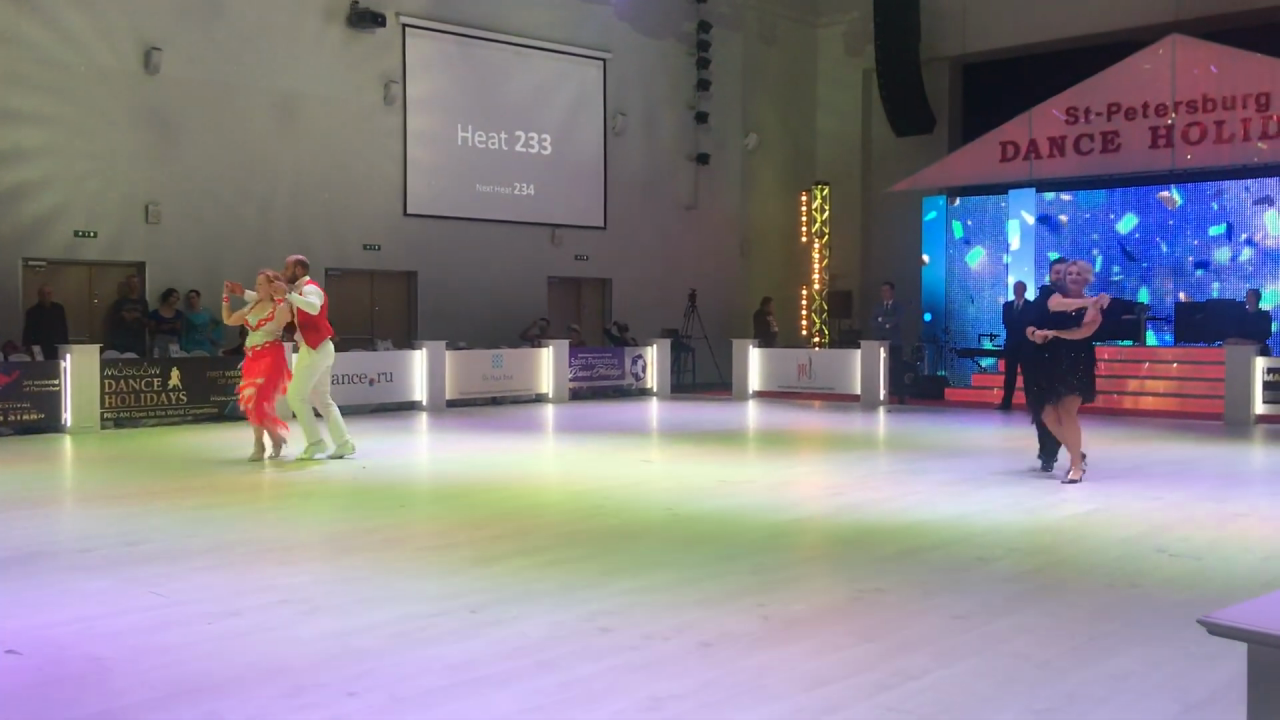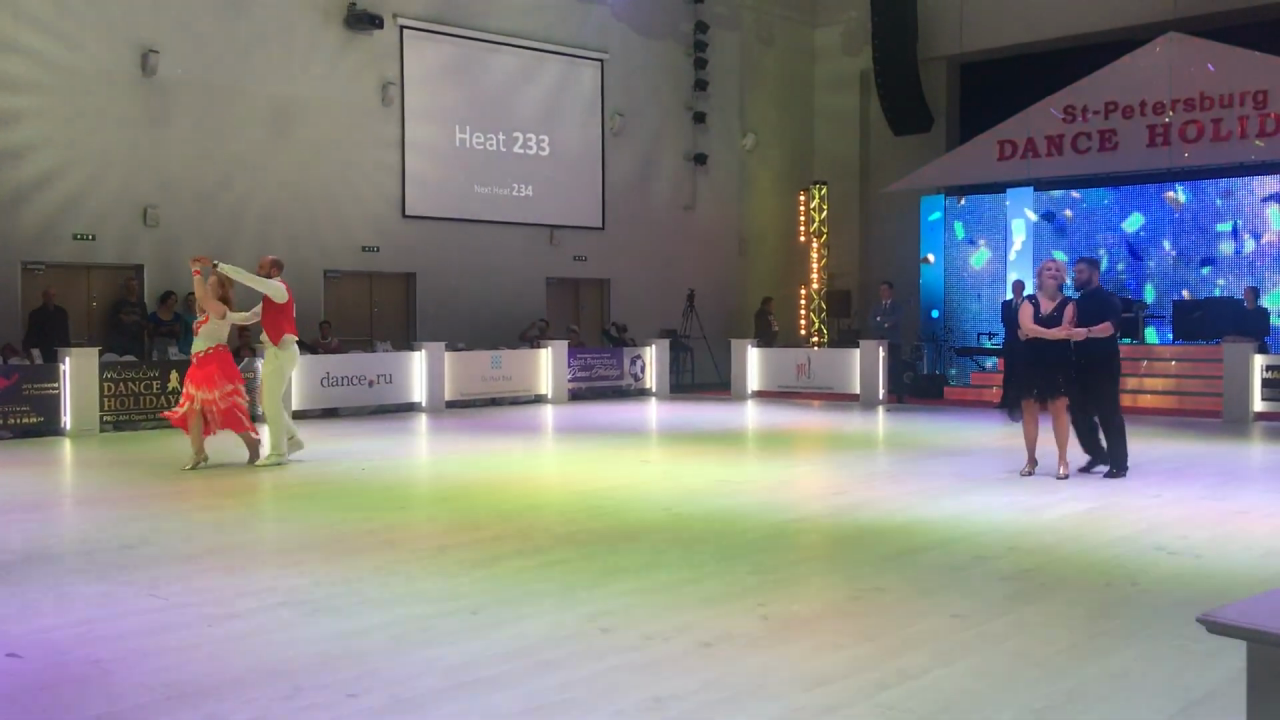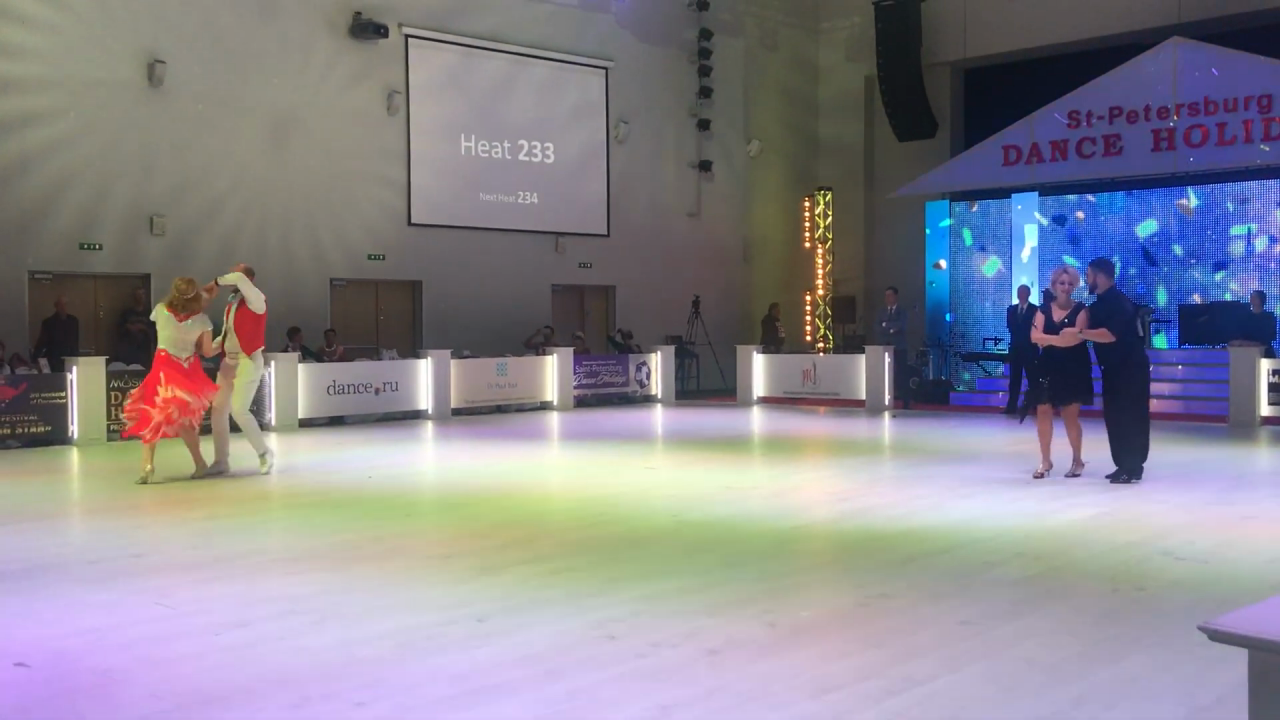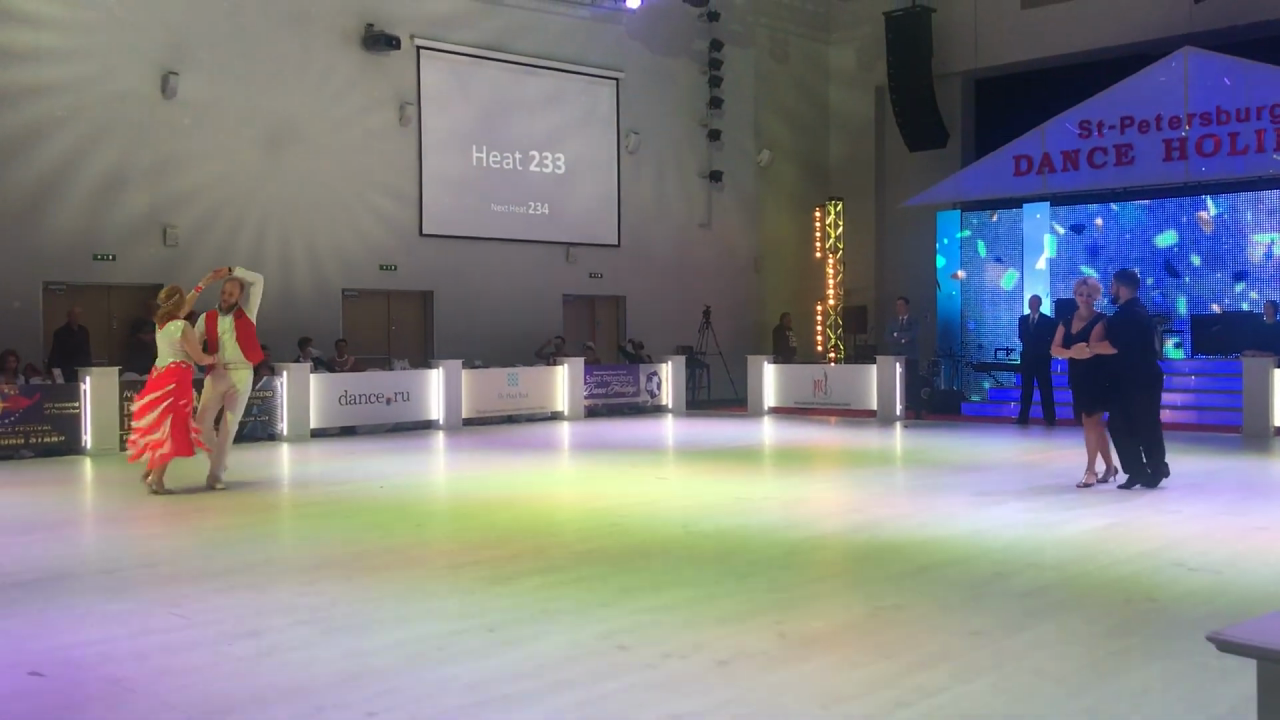
dt=0.4s
person 1, frame 1
right shoulder: (1042, 301)
right elbow: (1029, 329)
right wrist: (1036, 335)
right hip: (1038, 363)
right knee: (1041, 409)
left ankle: (1049, 451)
right ankle: (1048, 451)
person 1, frame 2
left shoulder: (1107, 300)
right shoulder: (1076, 301)
left elbow: (1109, 326)
left wrist: (1087, 331)
left hip: (1105, 365)
right hip: (1083, 365)
left knee: (1108, 412)
right knee: (1080, 412)
left ankle: (1118, 462)
right ankle: (1097, 454)
person 1, frame 3
left shoulder: (1119, 303)
right shoulder: (1099, 304)
left elbow: (1110, 334)
right elbow: (1093, 330)
left wrist: (1080, 333)
left hip: (1131, 368)
right hip: (1113, 369)
left knee: (1132, 417)
right knee: (1113, 417)
left ankle: (1133, 467)
right ankle: (1125, 464)
person 1, frame 4
left shoulder: (1134, 314)
right shoulder: (1125, 313)
left elbow: (1114, 346)
right elbow: (1111, 337)
left wrist: (1088, 347)
left hip: (1143, 379)
right hip: (1128, 379)
left knee: (1146, 425)
right knee: (1118, 423)
left ankle: (1156, 469)
right ankle: (1138, 471)
person 2, frame 1
left shoulder: (1093, 306)
right shoulder: (1057, 299)
left elbow: (1084, 331)
right elbow: (1056, 304)
left wrist: (1051, 333)
right wrist: (1087, 301)
left hip: (1078, 363)
right hip: (1055, 362)
left knee: (1067, 412)
right knee: (1048, 414)
left ankle: (1077, 466)
right ankle: (1076, 455)
person 2, frame 2
left shoulder: (1067, 303)
right shoulder: (1029, 301)
left elbow: (1064, 332)
right elbow: (1025, 325)
left wrist: (1034, 334)
right wrist: (1053, 332)
left hip: (1058, 362)
right hip: (1032, 360)
left knee: (1058, 409)
right knee: (1029, 410)
left ankle: (1062, 460)
right ankle: (1030, 458)
person 2, frame 3
left shoulder: (1080, 310)
right shoulder: (1043, 310)
left elbow: (1076, 338)
right elbow: (1035, 337)
left wrist: (1048, 340)
right wrist: (1060, 337)
left hip: (1074, 367)
right hip: (1049, 366)
left knee: (1070, 415)
right knee: (1043, 411)
left ankle: (1077, 461)
right ankle: (1045, 460)
person 2, frame 4
left shoulder: (1100, 321)
right shoulder: (1067, 321)
right elbow: (1054, 349)
left wrist: (1069, 352)
right wrist: (1074, 352)
left hip: (1097, 376)
right hip: (1078, 377)
left knee: (1091, 422)
right knee: (1094, 424)
left ankle: (1090, 471)
right ankle: (1109, 467)
person 3, frame 1
left shoulder: (310, 288)
right shoulder: (299, 290)
left elbow: (314, 308)
left wrist: (287, 295)
right wrist: (245, 293)
left hip: (314, 350)
right hip: (317, 349)
left knee: (298, 396)
right knee: (322, 399)
left ankle: (315, 441)
right ankle: (344, 442)
person 3, frame 2
left shoulder: (278, 288)
right shoulder: (271, 296)
left elbow: (247, 277)
right elbow: (250, 317)
left wrist: (218, 266)
left hip: (282, 351)
right hip: (278, 351)
left knee: (272, 401)
right knee: (266, 400)
left ankle: (278, 452)
right ankle: (291, 438)
person 3, frame 3
left shoulder: (256, 300)
right shoulder: (231, 305)
left elbow: (240, 280)
left wrist: (217, 282)
left hip: (248, 362)
right hip: (229, 362)
left knee: (239, 410)
right knee: (218, 411)
left ankle: (264, 453)
right ankle: (221, 461)
person 3, frame 4
left shoulder: (247, 311)
right shoulder: (208, 318)
left elbow: (258, 280)
left wrist: (231, 270)
left hip: (241, 374)
right hip: (216, 374)
left knee: (230, 423)
right knee: (203, 420)
left ankle: (215, 474)
right ankle: (218, 463)
person 4, frame 1
left shoulder: (279, 307)
right shoulder: (252, 307)
left elbow: (284, 320)
right elbow: (228, 319)
left wrist: (280, 298)
right wrist: (226, 297)
left hip: (270, 357)
right hip: (252, 358)
left knee: (257, 401)
right knee: (252, 401)
left ankle: (259, 445)
right ankle: (277, 439)
person 4, frame 2
left shoulder: (219, 309)
right shoulder: (211, 311)
left elbow: (201, 293)
left wrist: (196, 270)
left hip: (216, 363)
right hip: (200, 364)
left knee: (226, 409)
right knee: (193, 409)
left ankle: (252, 443)
right ankle: (198, 454)
person 4, frame 3
left shoulder: (162, 311)
right shoulder: (202, 320)
right elbow: (208, 352)
left wrist: (197, 297)
left hip: (165, 369)
right hip: (189, 370)
left knee: (150, 418)
right knee: (185, 419)
left ankle: (148, 467)
right ankle: (200, 463)
person 4, frame 4
left shoulder: (161, 323)
right shoulder: (182, 327)
left elbow: (183, 307)
right elbow: (198, 357)
left wrist: (203, 284)
right wrist: (214, 358)
left hip: (161, 379)
right hip: (175, 380)
left knee: (159, 427)
right knee: (172, 430)
left ankle: (151, 472)
right ankle: (156, 480)
